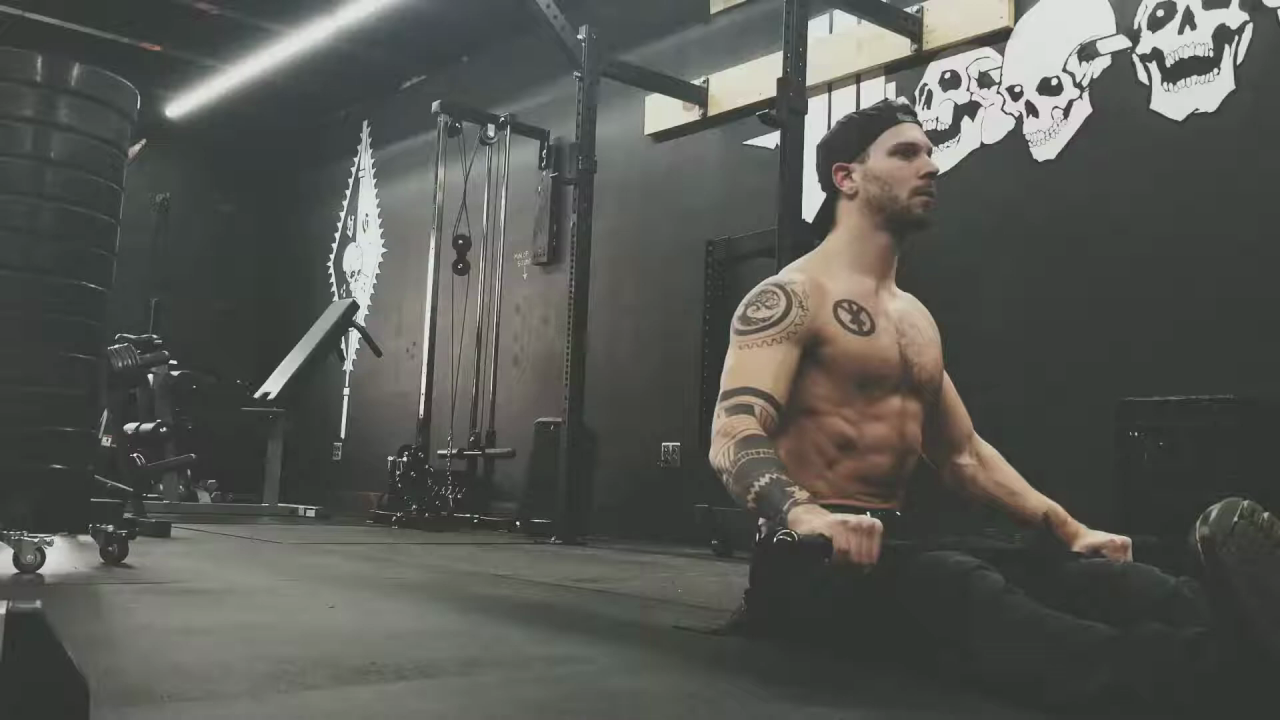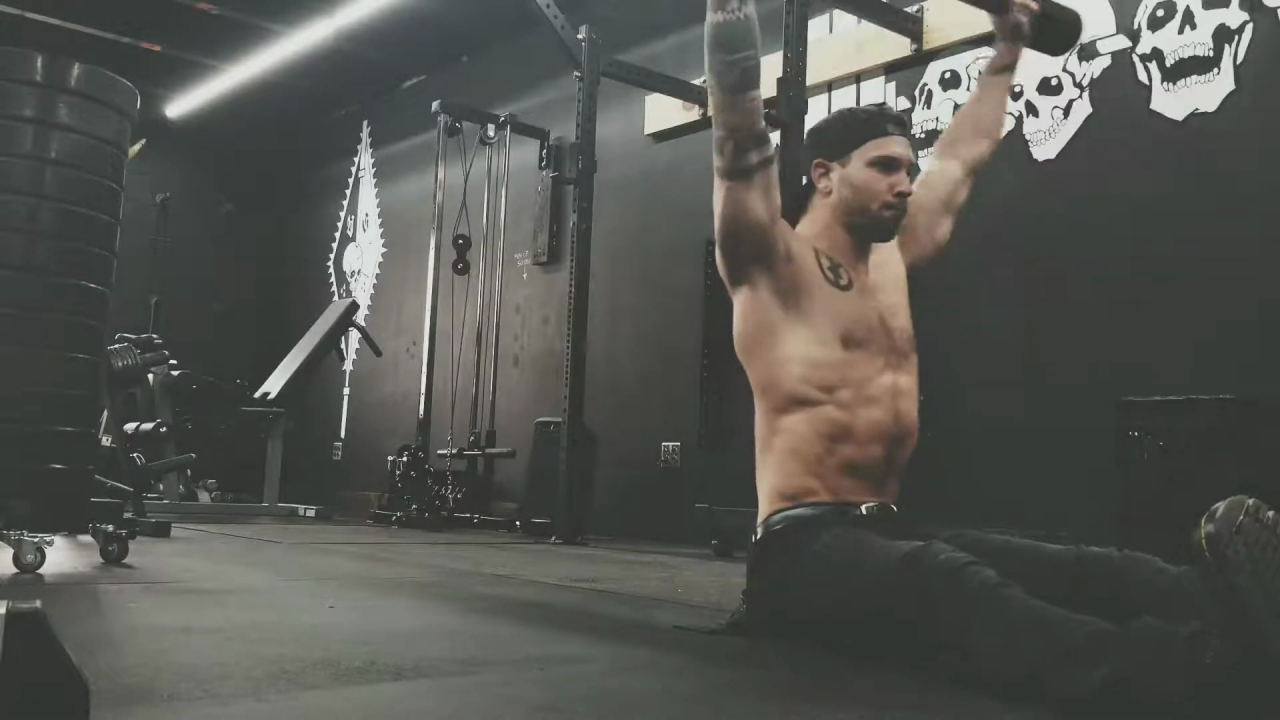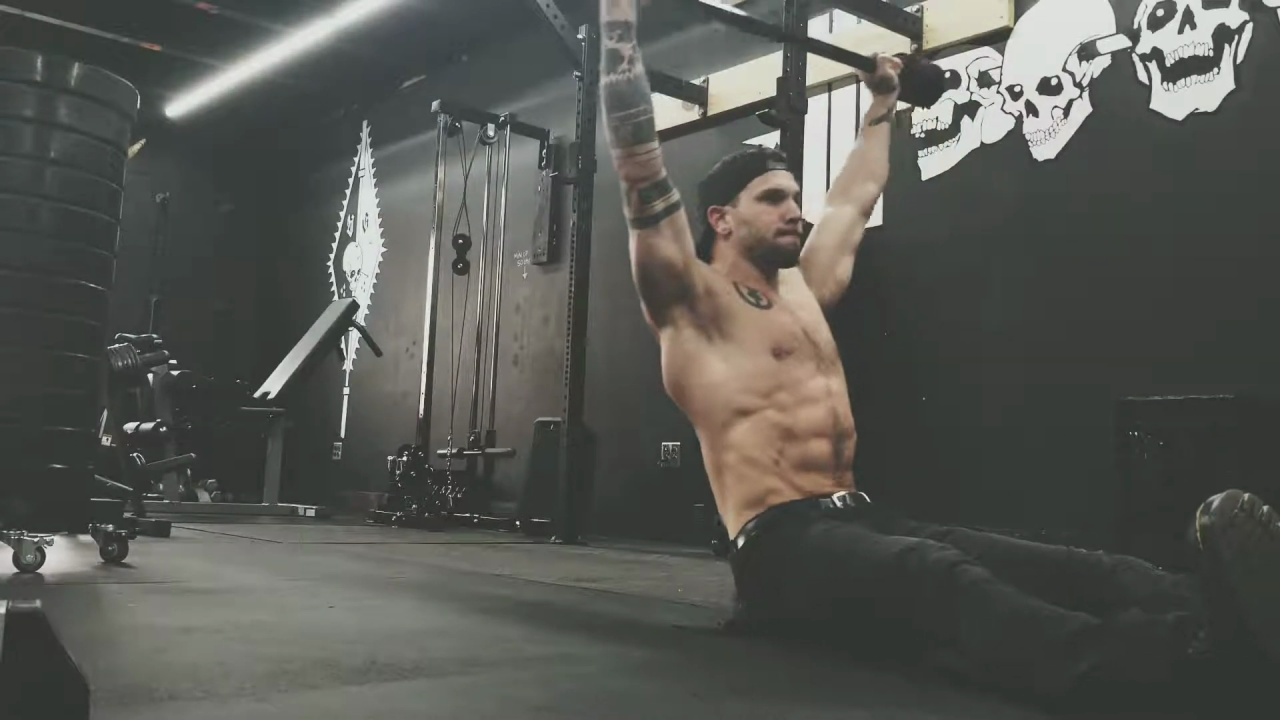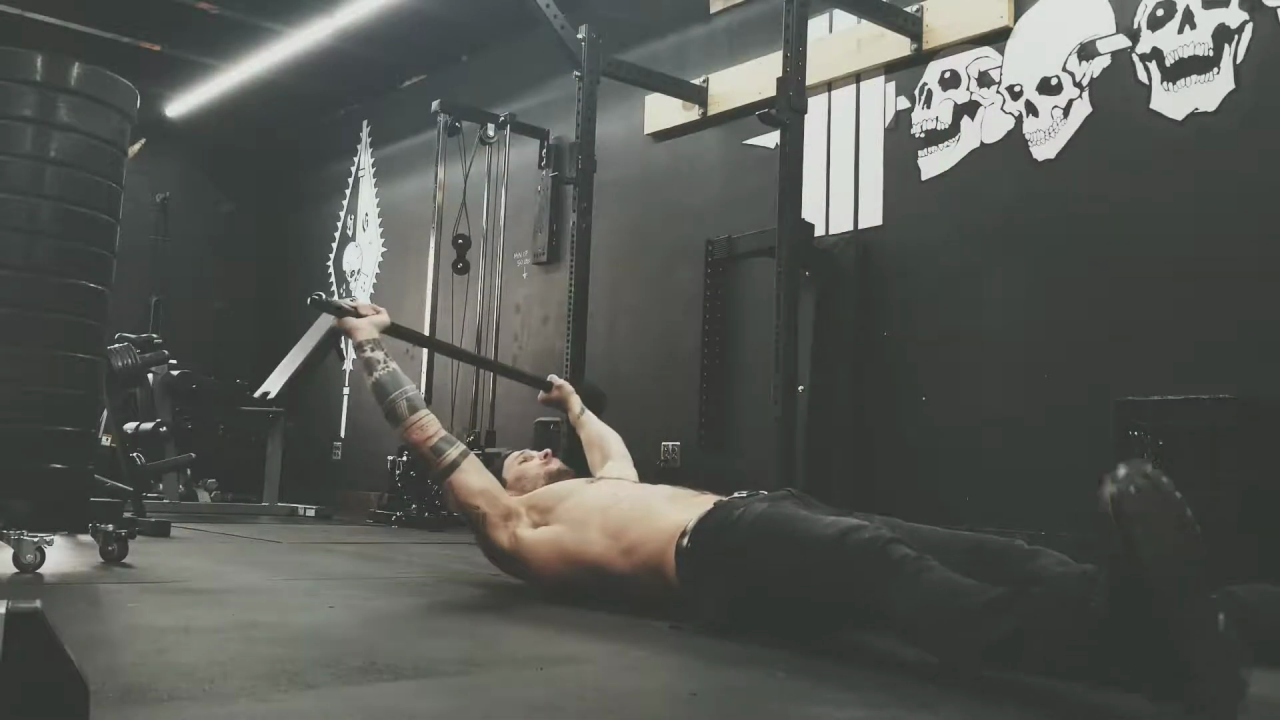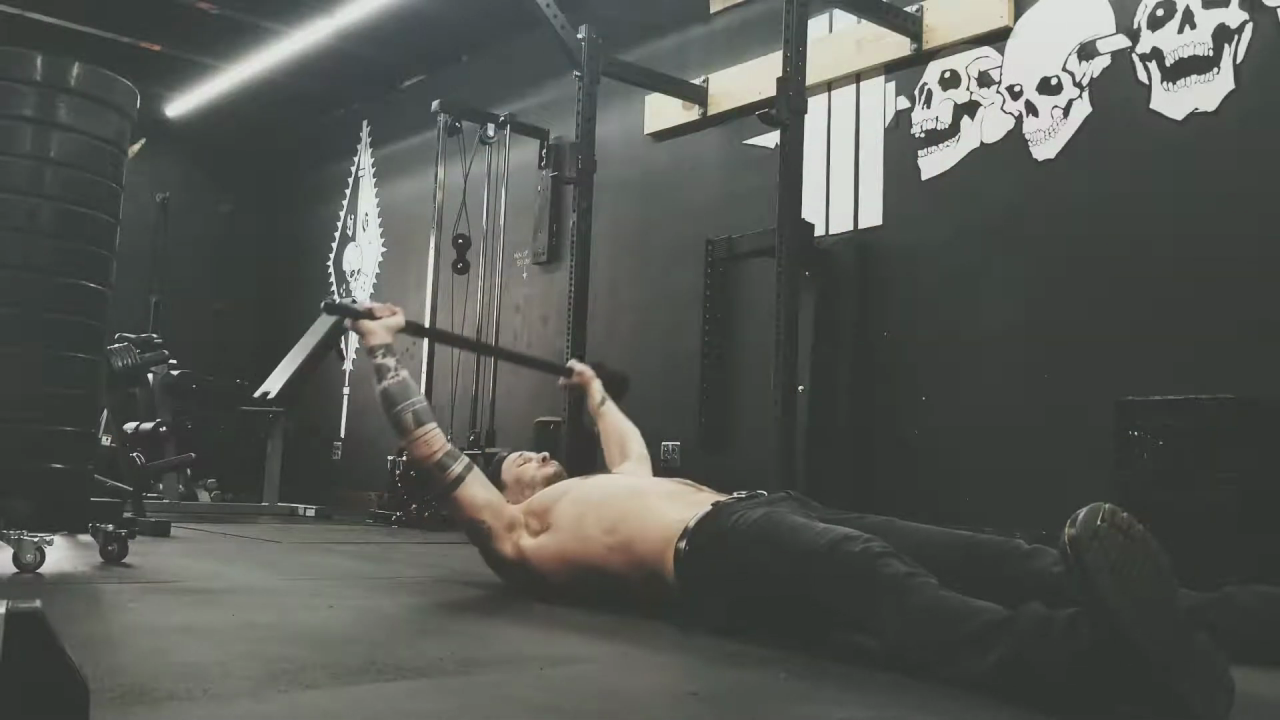
dt=1s
person 1, frame 1
left shoulder: (916, 318)
right shoulder: (790, 297)
left elbow: (964, 453)
right elbow: (734, 436)
left wrist: (1067, 527)
right wrist: (803, 517)
left hip: (892, 544)
right hip: (807, 557)
left knee: (1078, 574)
right knee: (960, 591)
right ankle: (1194, 660)
person 1, frame 2
left shoulder: (890, 260)
right shoulder: (771, 263)
left elbow: (963, 158)
right elbow: (737, 125)
left hip: (888, 535)
right hip: (803, 551)
left knee: (1096, 569)
right knee: (953, 587)
right ankle: (1187, 661)
person 1, frame 3
left shoulder: (801, 290)
right shoulder: (692, 302)
left elbow: (856, 200)
right elbow: (641, 173)
left wrist: (882, 105)
left hip: (860, 520)
right hip: (784, 548)
left knee: (1058, 567)
right knee: (940, 579)
right ankle: (1161, 654)
person 1, frame 4
left shoulder: (597, 492)
right shoulder: (517, 530)
left elbow: (620, 455)
right elbow: (438, 448)
left wrist: (575, 406)
right wrist: (374, 349)
left hip: (759, 512)
right hip: (717, 550)
left knee: (988, 555)
right knee: (890, 572)
left ankle: (1160, 617)
right ankle: (1123, 625)
person 1, frame 5
left shoulder: (607, 491)
right shoulder: (516, 535)
left elbow: (633, 456)
right elbow: (436, 457)
left wrist: (593, 390)
right wrist: (383, 355)
left hip: (761, 511)
right hip: (713, 550)
left knee: (983, 557)
right knee: (885, 587)
left ankle: (1172, 621)
